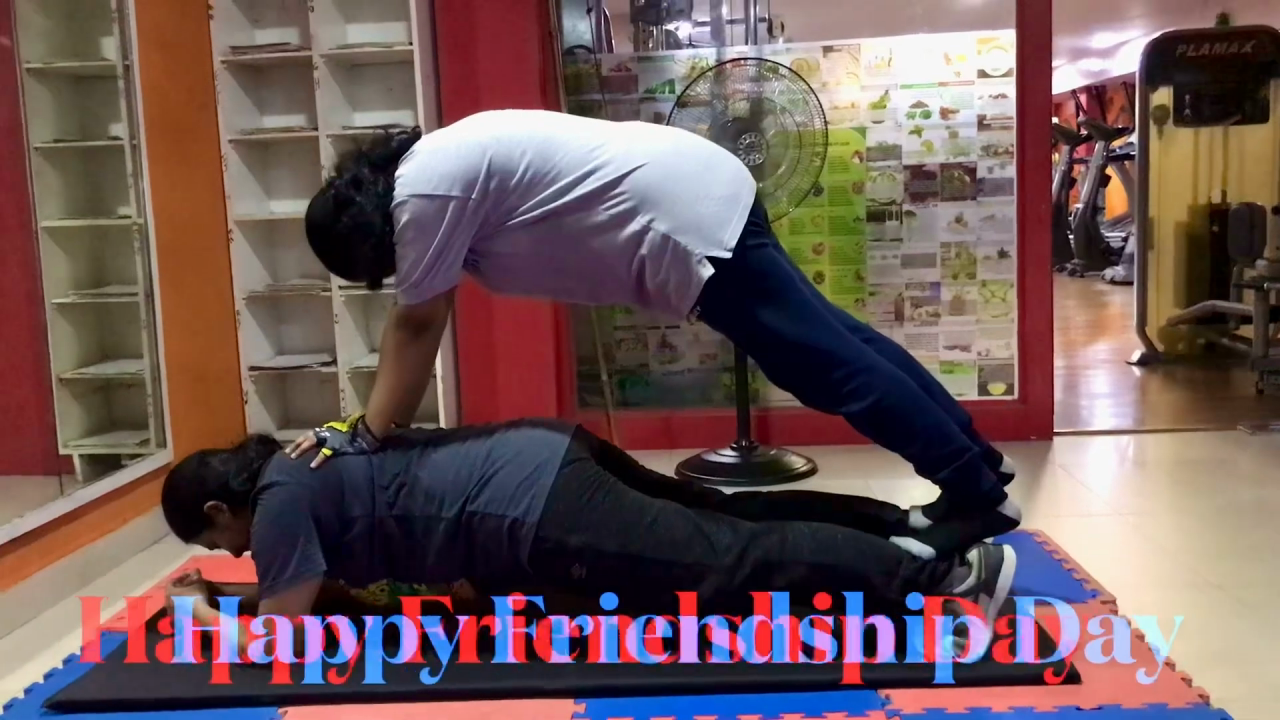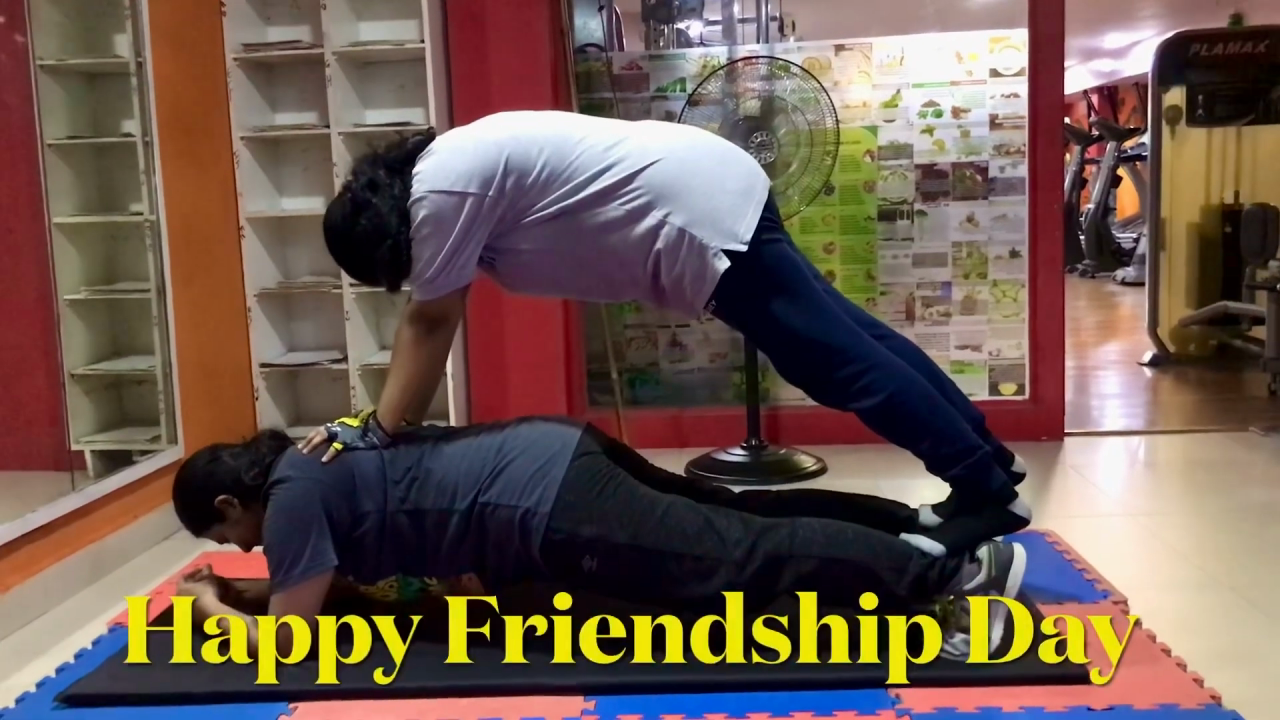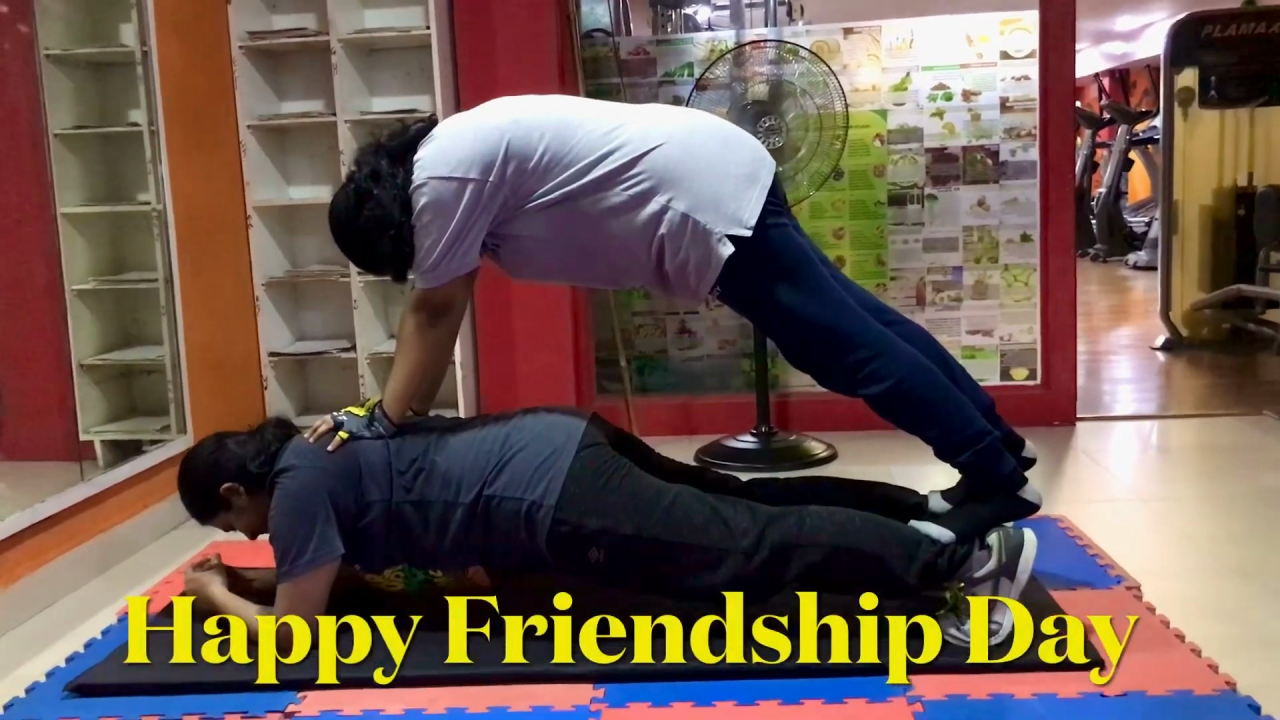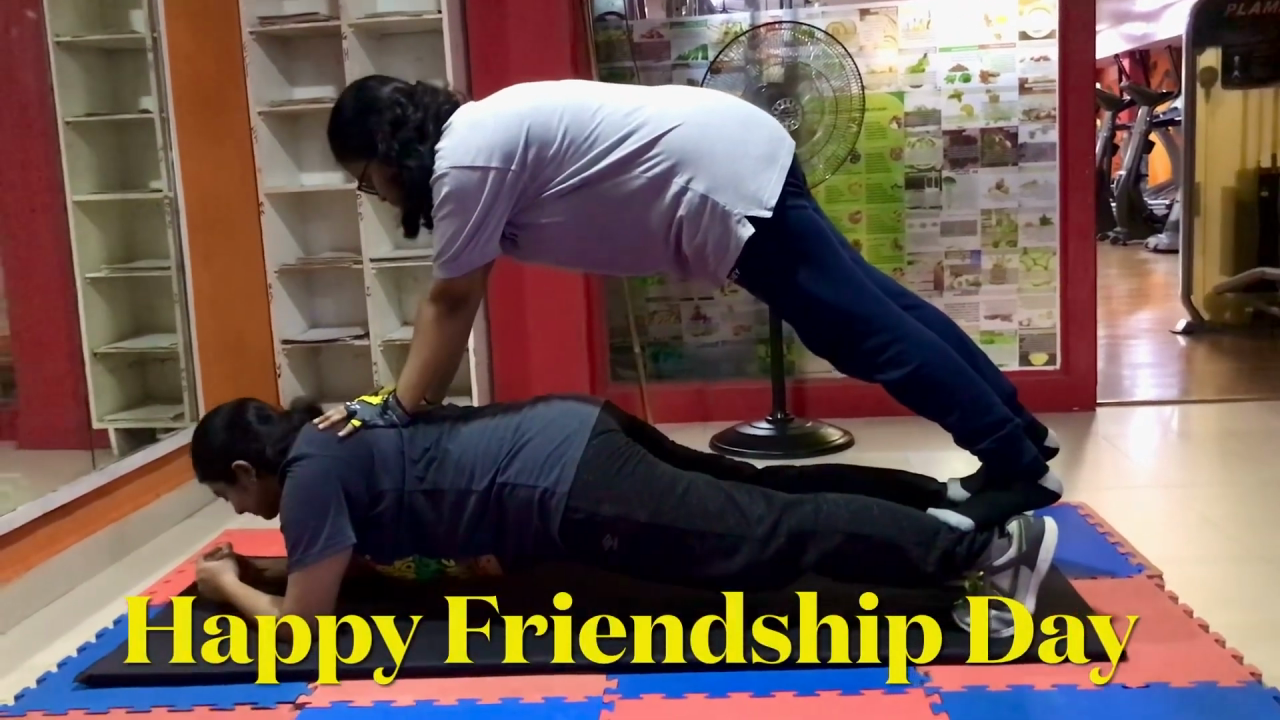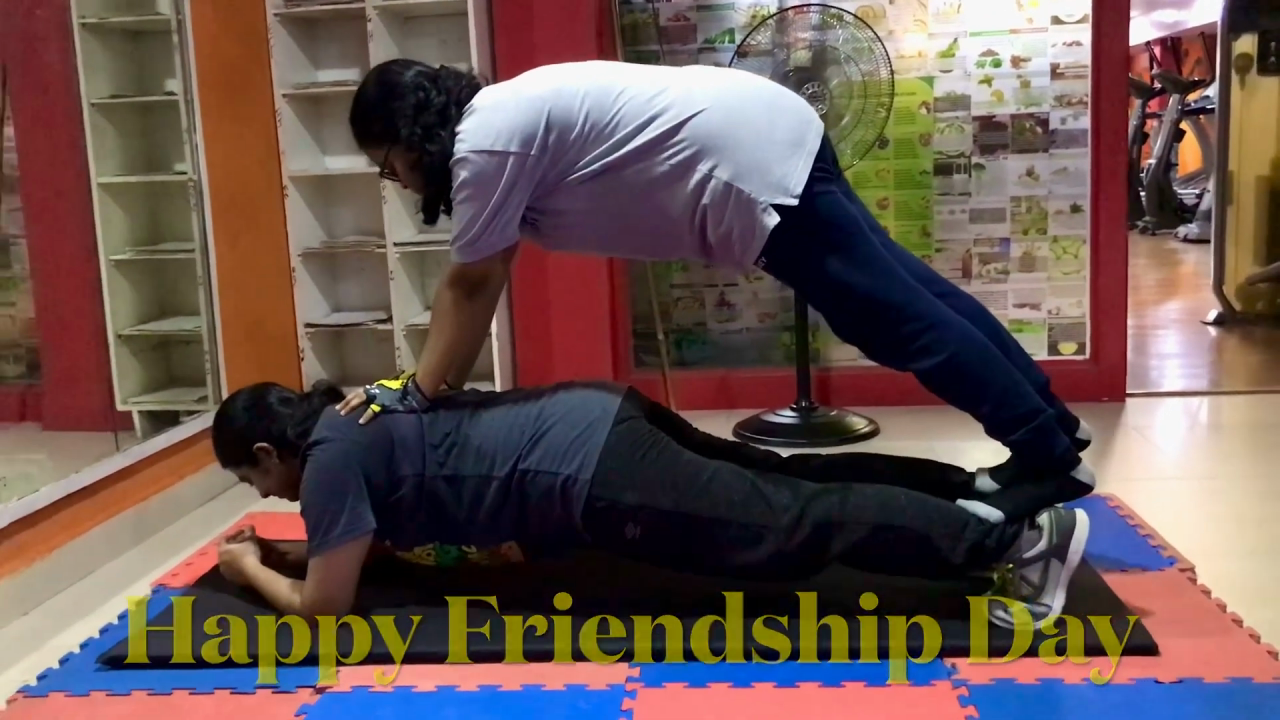
dt=1s
person 1, frame 1
left shoulder: (280, 504)
right shoulder: (294, 469)
right elbow: (327, 571)
left wrist: (198, 612)
left hip: (533, 515)
right hip: (541, 458)
left knee: (735, 566)
right knee: (727, 523)
left ankle: (947, 575)
right ankle: (913, 530)
person 1, frame 2
left shoulder: (293, 497)
right shoulder: (313, 462)
left elbow: (287, 640)
right elbow: (347, 573)
left wrist: (212, 609)
left hip: (545, 507)
right hip: (550, 455)
left knee: (745, 561)
right knee: (737, 520)
left ankle: (956, 570)
right ankle: (925, 530)
person 1, frame 3
left shoulder: (299, 486)
right shoulder: (319, 451)
left elbow: (293, 633)
right elbow: (343, 562)
left wrist: (217, 595)
right wrist: (278, 571)
left hip: (552, 500)
right hip: (556, 445)
left knee: (753, 549)
right knee: (745, 509)
left ankle: (968, 556)
right ankle: (931, 517)
person 1, frame 4
left shoulder: (310, 473)
right shoulder: (330, 437)
left elbow: (304, 622)
right elbow: (343, 554)
left wrist: (228, 585)
right wrist: (288, 557)
left hip: (570, 490)
right hip: (570, 435)
left knee: (772, 538)
right knee: (763, 499)
left ankle: (990, 546)
right ankle: (949, 504)
person 1, frame 5
left shoulder: (331, 458)
right shoulder: (350, 420)
left elbow: (325, 606)
right elbow: (364, 537)
left wrist: (252, 569)
right wrist: (298, 543)
left hip: (591, 477)
right hip: (593, 420)
left knee: (796, 530)
right knee: (788, 488)
left ankle: (1019, 538)
right ankle: (980, 493)
person 2, frame 1
left shoulder: (422, 190)
right shoulder: (442, 167)
left elbow: (415, 328)
right elbow: (421, 324)
left wrist: (365, 438)
right wrist: (370, 429)
left hip: (685, 220)
right hip: (700, 188)
left knee: (832, 367)
right knee: (835, 343)
left ankle: (977, 494)
right ankle: (977, 462)
person 2, frame 2
left shoulder: (440, 187)
right shoulder: (458, 169)
left elbow: (429, 323)
right elbow: (434, 320)
left wrist: (376, 435)
right wrist: (381, 425)
left hip: (701, 215)
right hip: (714, 187)
left knee: (844, 363)
right knee: (849, 340)
left ankle: (988, 490)
right ankle: (989, 463)
person 2, frame 3
left shoulder: (442, 173)
right shoulder: (459, 153)
left elbow: (433, 311)
right elbow: (438, 308)
left wrist: (381, 424)
right wrist: (388, 415)
left hip: (705, 200)
right hip: (719, 172)
left knee: (850, 347)
right knee: (855, 323)
left ankle: (998, 477)
right ankle: (998, 446)
person 2, frame 4
left shoulder: (464, 157)
right shoulder: (475, 135)
left elbow: (451, 303)
right elbow: (454, 301)
left wrist: (394, 414)
right wrist: (402, 407)
left hip: (725, 180)
right hip: (737, 153)
left knee: (869, 333)
right knee: (875, 309)
left ankle: (1017, 465)
right ankle: (1019, 433)
person 2, frame 5
left shoulder: (485, 140)
right shoulder: (500, 118)
left elbow: (471, 286)
right elbow: (478, 282)
left wrist: (418, 399)
right wrist: (424, 388)
left hip: (752, 163)
right hip: (769, 132)
left knee: (901, 318)
right knee: (906, 293)
left ankle: (1050, 456)
right ankle: (1051, 425)
